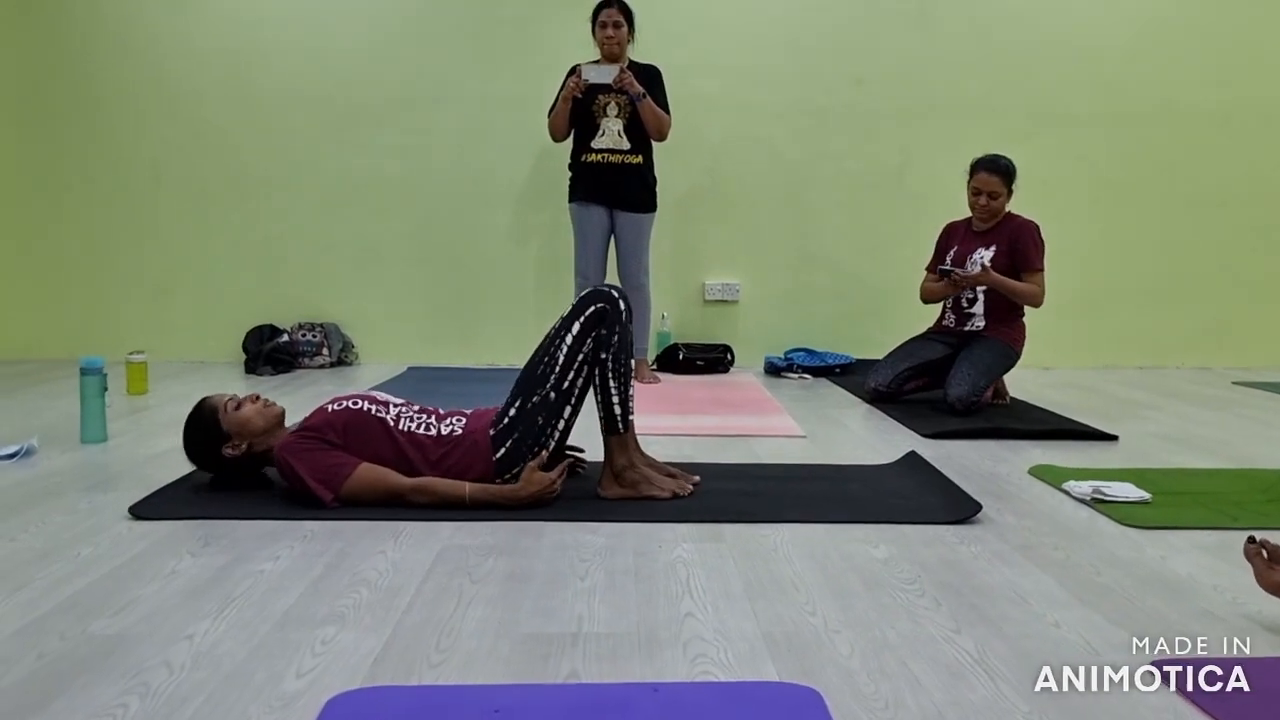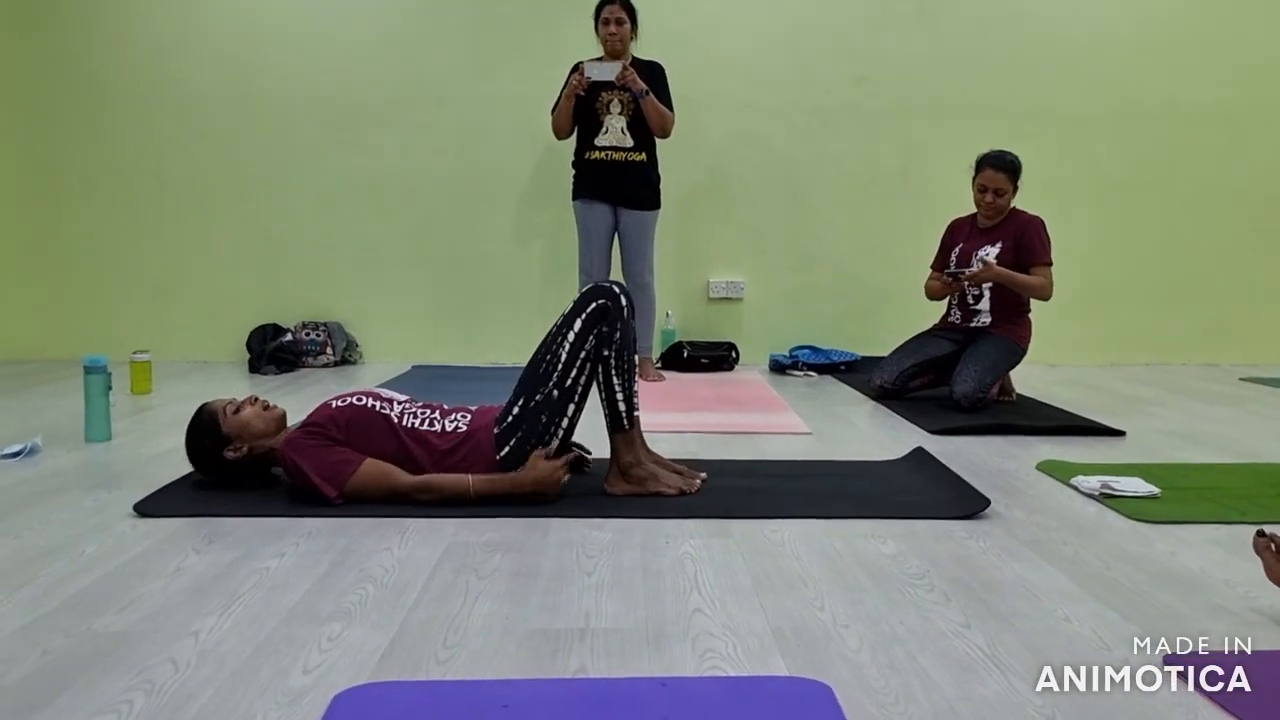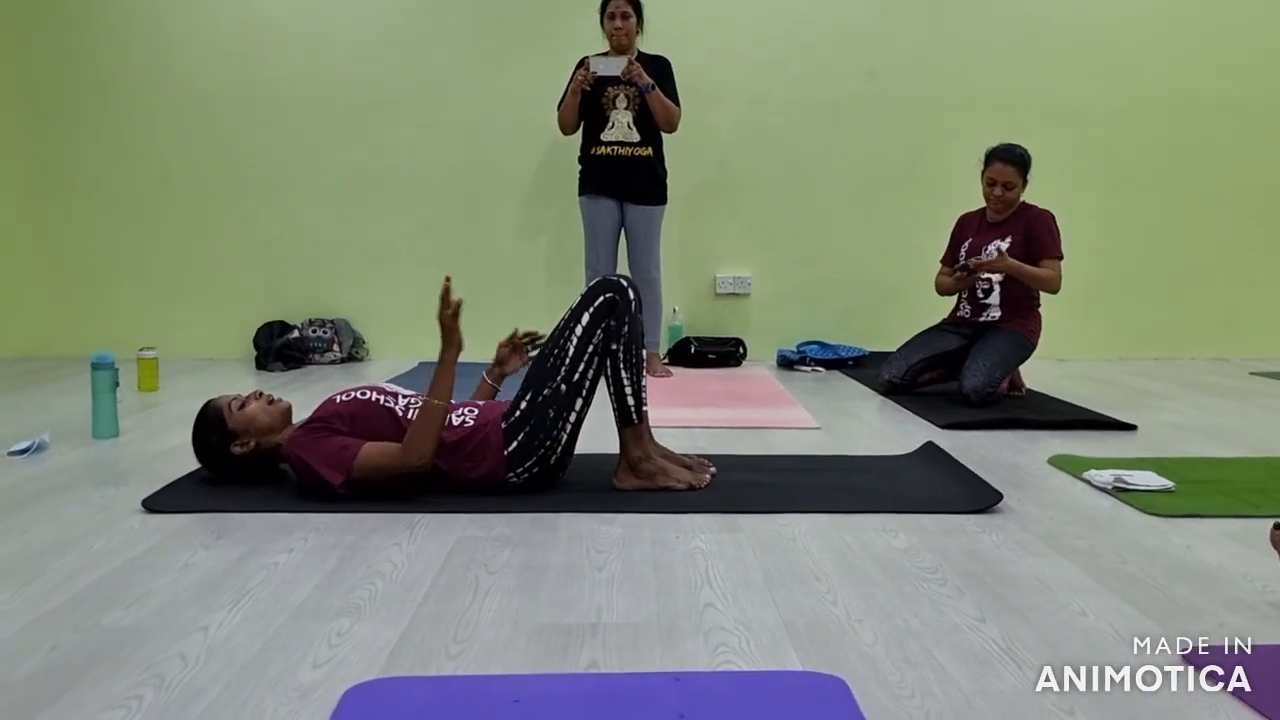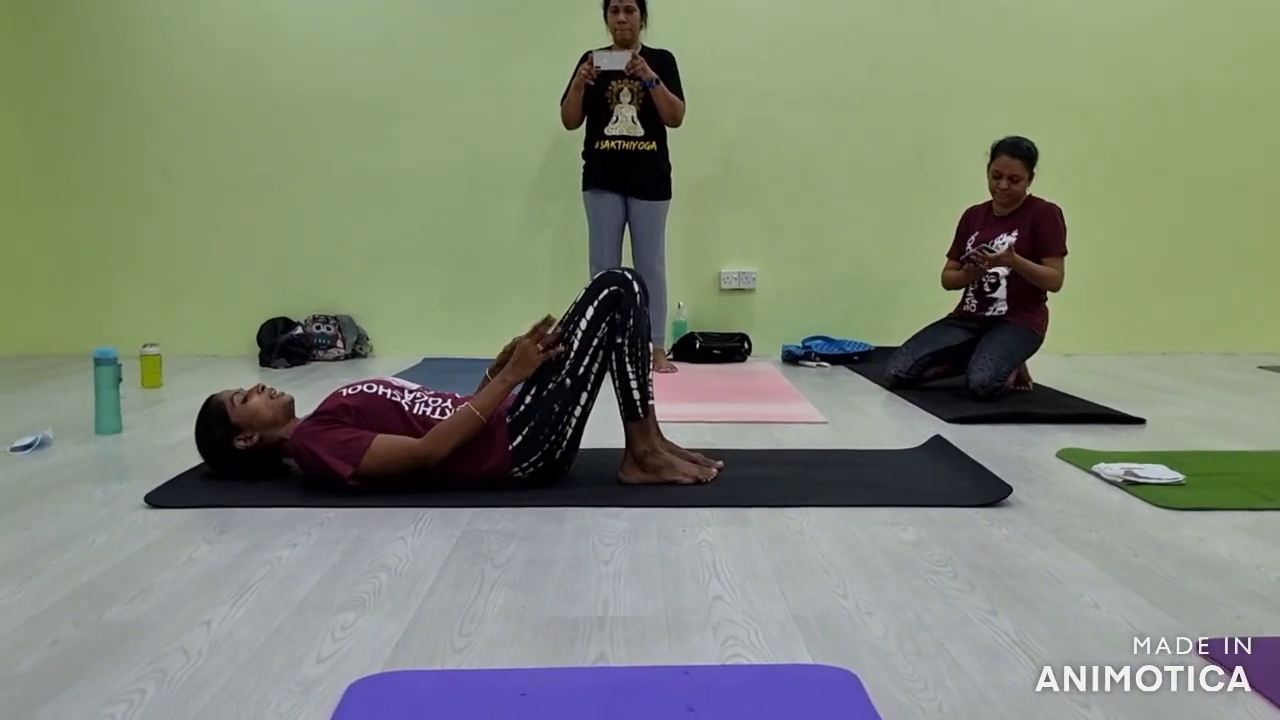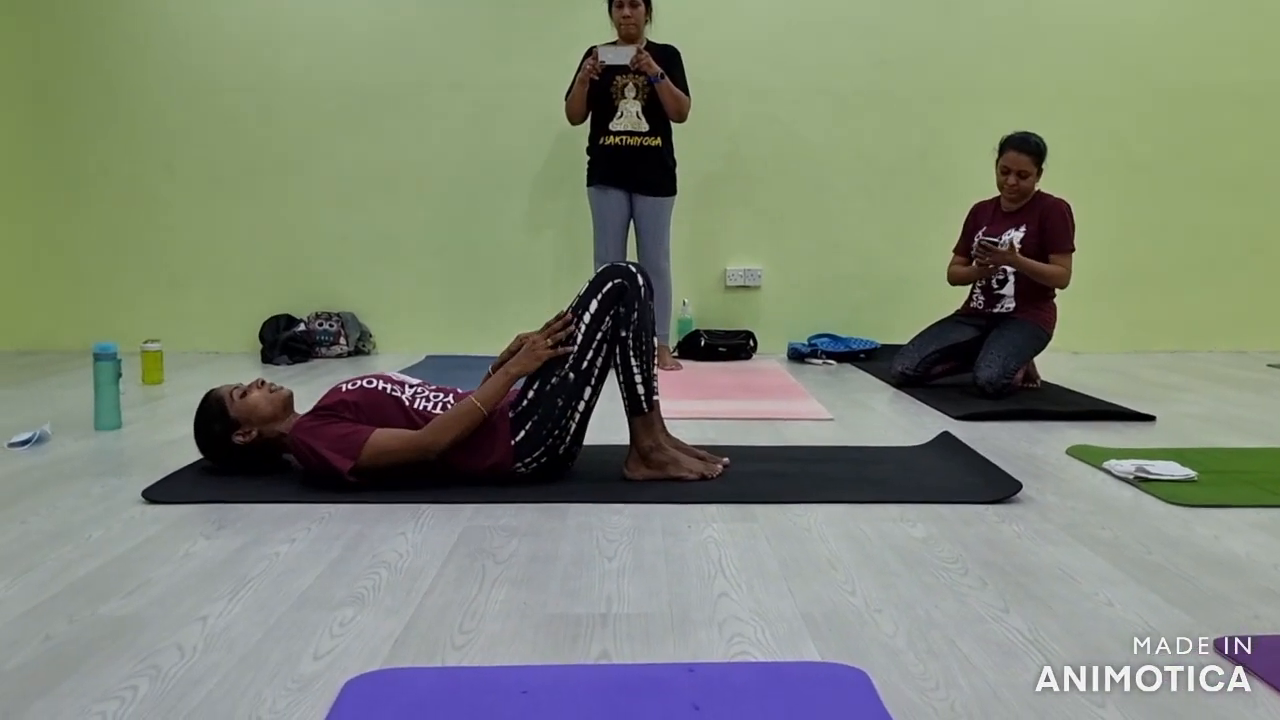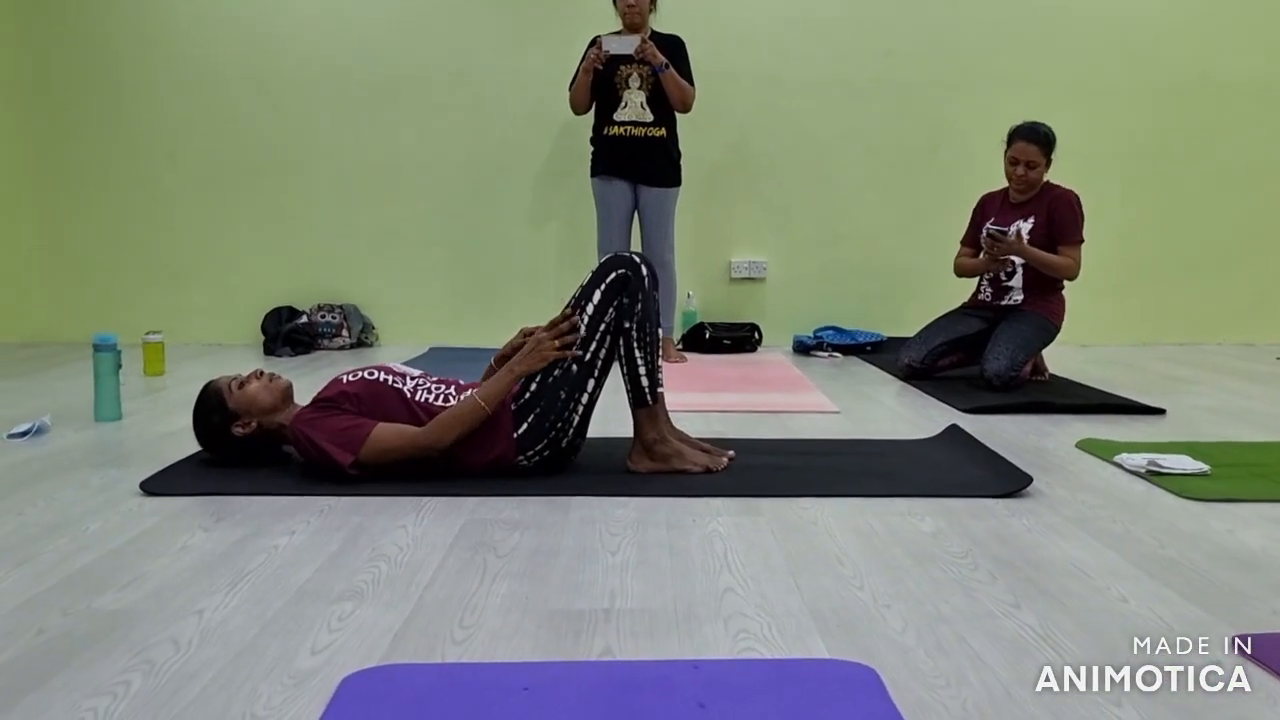
dt=0.4s
person 1, frame 1
left shoulder: (311, 434)
right shoulder: (298, 456)
right elbow: (409, 489)
left wrist: (545, 442)
right wrist: (512, 494)
left hip: (492, 433)
right hip: (503, 455)
left knee: (606, 304)
right knee: (601, 311)
left ankle: (627, 458)
right ankle: (621, 472)
person 1, frame 2
left shoulder: (314, 433)
right shoulder: (303, 454)
right elbow: (414, 485)
right wrist: (516, 483)
left hip: (501, 434)
right hip: (504, 453)
left knee: (607, 299)
right knee: (602, 307)
left ankle: (633, 453)
right ankle: (628, 469)
person 1, frame 3
left shoulder: (319, 431)
right shoulder: (309, 451)
right elbow: (415, 459)
left wrist: (497, 373)
right wrist: (449, 356)
left hip: (505, 429)
right hip: (518, 452)
left knee: (614, 292)
right knee: (609, 301)
left ankle: (642, 448)
right ankle: (637, 464)
person 1, frame 4
left shoulder: (324, 424)
right shoulder: (315, 444)
right elbow: (430, 451)
left wrist: (499, 368)
right wrist: (511, 376)
left hip: (514, 426)
right hip: (523, 447)
left knee: (620, 286)
right knee: (614, 295)
left ankle: (649, 441)
right ankle: (643, 457)
person 1, frame 5
left shoulder: (323, 420)
right shoulder: (314, 439)
right elbow: (429, 442)
left wrist: (506, 362)
right wrist: (516, 370)
left hip: (516, 421)
right hip: (524, 441)
left knee: (624, 280)
right knee: (619, 288)
left ankle: (654, 438)
right ankle: (648, 452)
person 1, frame 6
left shoulder: (324, 411)
right shoulder: (314, 431)
right elbow: (432, 440)
left wrist: (509, 355)
right wrist: (519, 369)
left hip: (519, 414)
right hip: (529, 435)
left knee: (629, 270)
right knee: (622, 279)
left ankle: (658, 430)
right ankle: (652, 445)
person 2, frame 1
left shoulder: (648, 74)
right shoulder: (578, 74)
left elbow: (661, 132)
right elbow: (557, 134)
left wrist: (637, 92)
right wrist: (567, 97)
left hip: (636, 193)
right hip: (588, 193)
left knee: (636, 278)
right knee: (588, 278)
left ankle: (640, 361)
person 2, frame 2
left shoulder: (651, 71)
right shoulder: (582, 71)
left elbow: (665, 129)
right elbow: (560, 132)
left wrist: (639, 89)
right wrist: (570, 94)
left hip: (639, 190)
right hip: (592, 190)
left knee: (640, 276)
right knee: (592, 276)
left ankle: (645, 358)
person 2, frame 3
left shoulder: (657, 65)
right shoulder: (588, 66)
left elbow: (671, 124)
right elbow: (566, 127)
left wrist: (646, 84)
right wrist: (575, 89)
left hip: (645, 185)
right hip: (598, 185)
left knee: (647, 271)
right knee: (599, 271)
left ankle: (652, 353)
person 2, frame 4
left shoulder: (661, 60)
right shoulder: (591, 60)
left elbow: (676, 118)
right elbow: (570, 121)
left wrist: (650, 78)
right wrist: (579, 84)
left hip: (650, 180)
right hip: (602, 180)
left knee: (651, 266)
right knee: (603, 266)
left ankle: (657, 348)
person 2, frame 5
left shoulder: (666, 55)
right shoulder: (595, 55)
left elbow: (681, 113)
right elbow: (574, 117)
left wrist: (655, 73)
right wrist: (583, 79)
left hip: (655, 176)
right hip: (606, 176)
left knee: (656, 262)
right knee: (608, 263)
left ankle: (662, 346)
person 2, frame 6
left shoulder: (671, 45)
right shoulder: (600, 45)
left elbow: (685, 103)
right elbow: (578, 107)
left wrist: (659, 62)
right wrist: (587, 69)
left hip: (659, 167)
right hip: (610, 167)
left knee: (660, 254)
right knee: (611, 254)
left ankle: (666, 338)
person 3, frame 1
left shoulder: (1022, 231)
right shoulder: (952, 231)
left elbow: (1036, 296)
right elbow: (925, 292)
left wrist: (992, 279)
right wrist: (947, 288)
left hip: (997, 336)
right hip: (948, 332)
left knee: (960, 397)
right knee: (877, 385)
left ankle: (987, 382)
right ankle: (959, 372)
person 3, frame 2
left shoulder: (1027, 227)
right shoulder: (957, 228)
left elbow: (1045, 289)
right elbow: (930, 288)
left wrist: (999, 274)
right wrist: (946, 287)
left hip: (1002, 333)
right hip: (953, 329)
left knee: (966, 394)
right knee: (882, 382)
left ankle: (993, 379)
right ankle: (965, 368)
person 3, frame 3
left shoulder: (1037, 220)
right shoulder: (966, 222)
left elbow: (1053, 282)
right elbow: (940, 283)
left wrist: (1009, 265)
right wrist: (958, 282)
left hip: (1012, 327)
right hip: (963, 323)
left knee: (975, 388)
right knee: (890, 376)
left ankle: (1002, 373)
right ankle: (974, 363)
person 3, frame 4
left shoulder: (1044, 214)
right shoulder: (973, 216)
left elbow: (1055, 281)
right elbow: (947, 278)
left wrist: (1013, 262)
right wrist: (967, 275)
left hip: (1018, 321)
right hip: (969, 318)
left knee: (982, 383)
right knee: (897, 371)
left ankle: (1010, 367)
right ankle: (979, 358)
person 3, frame 5
left shoulder: (1053, 210)
right shoulder: (980, 211)
left elbow: (1062, 277)
right elbow: (953, 273)
left wrist: (1015, 261)
right wrist: (978, 270)
left hip: (1026, 318)
right hip: (976, 315)
left knee: (990, 380)
right knee: (903, 369)
left ankle: (1019, 365)
right ankle: (986, 355)
person 3, frame 6
left shoulder: (1062, 201)
right shoulder: (988, 203)
left elbow: (1071, 269)
right elbow: (960, 265)
left wrist: (1021, 251)
right wrist: (987, 263)
left hip: (1034, 310)
right hip: (983, 307)
left knee: (997, 372)
right knee: (910, 361)
left ankle: (1026, 358)
right ankle: (995, 347)
